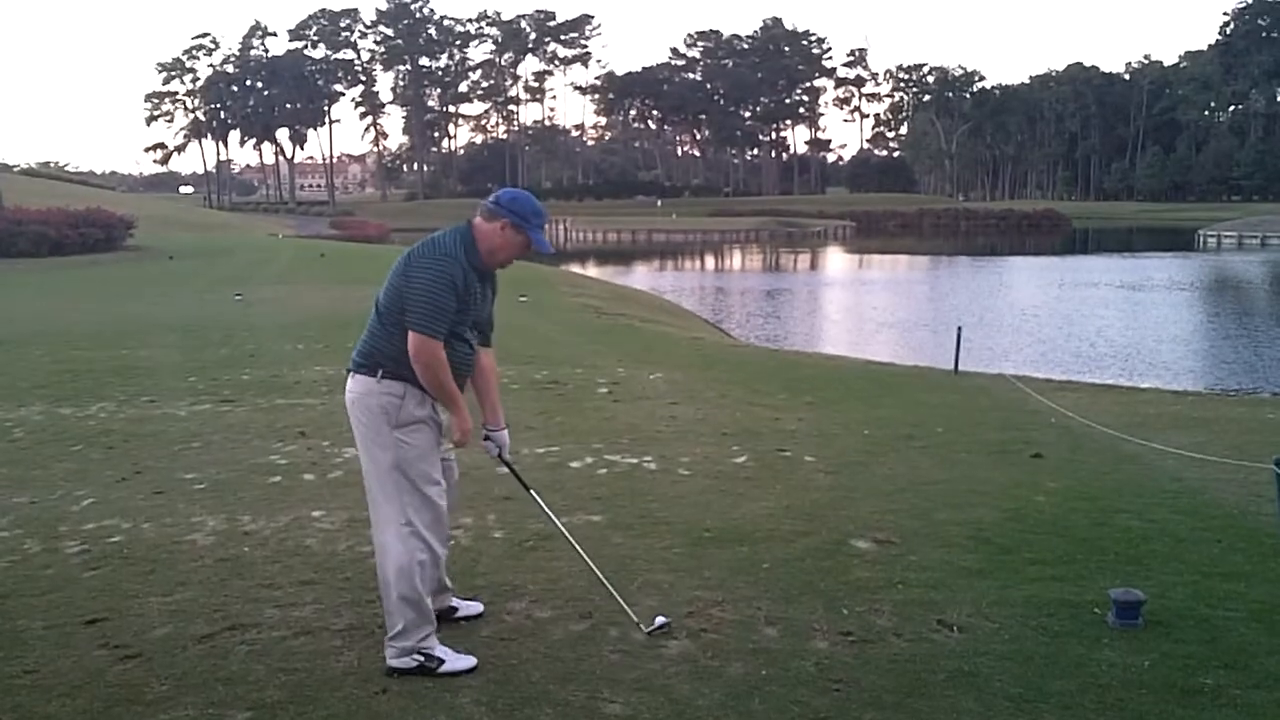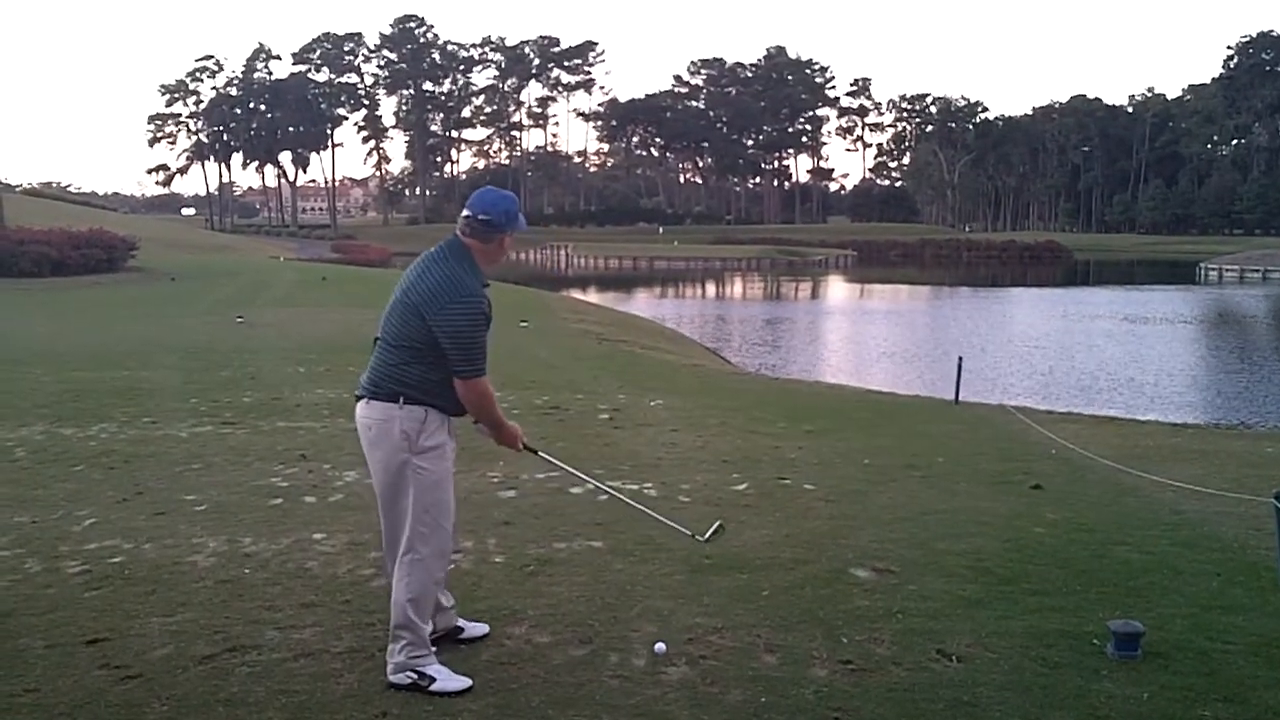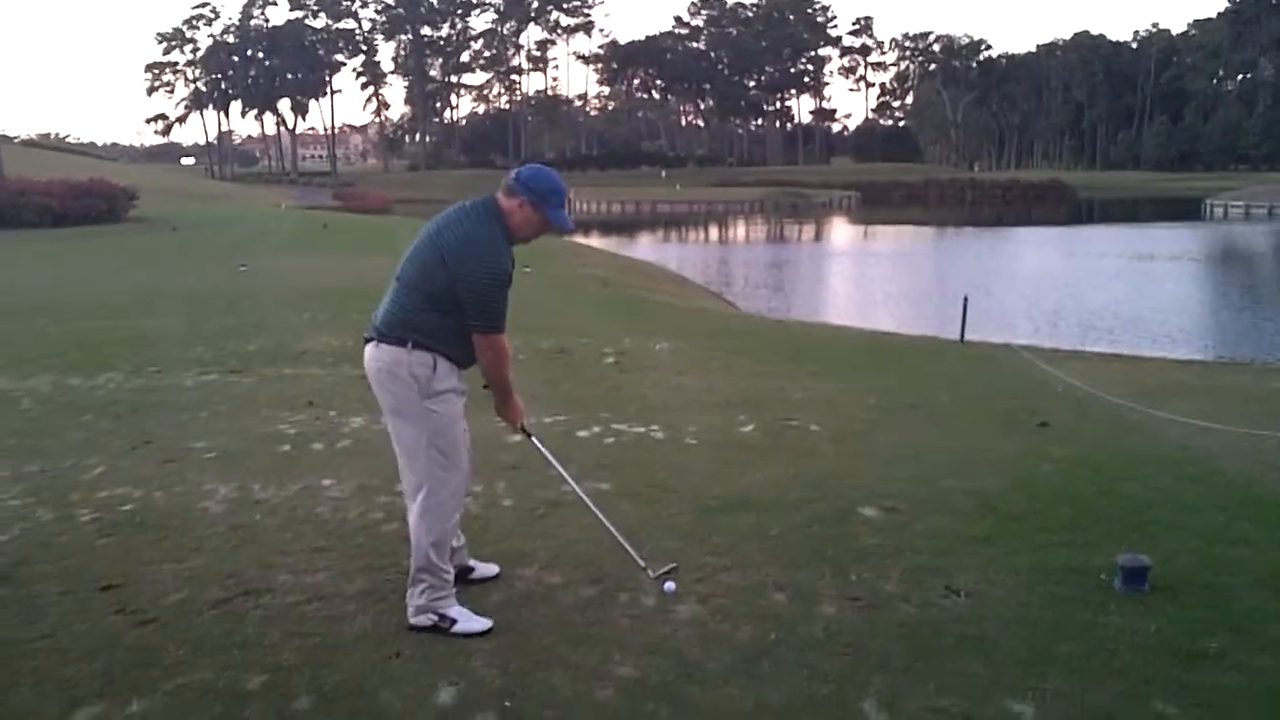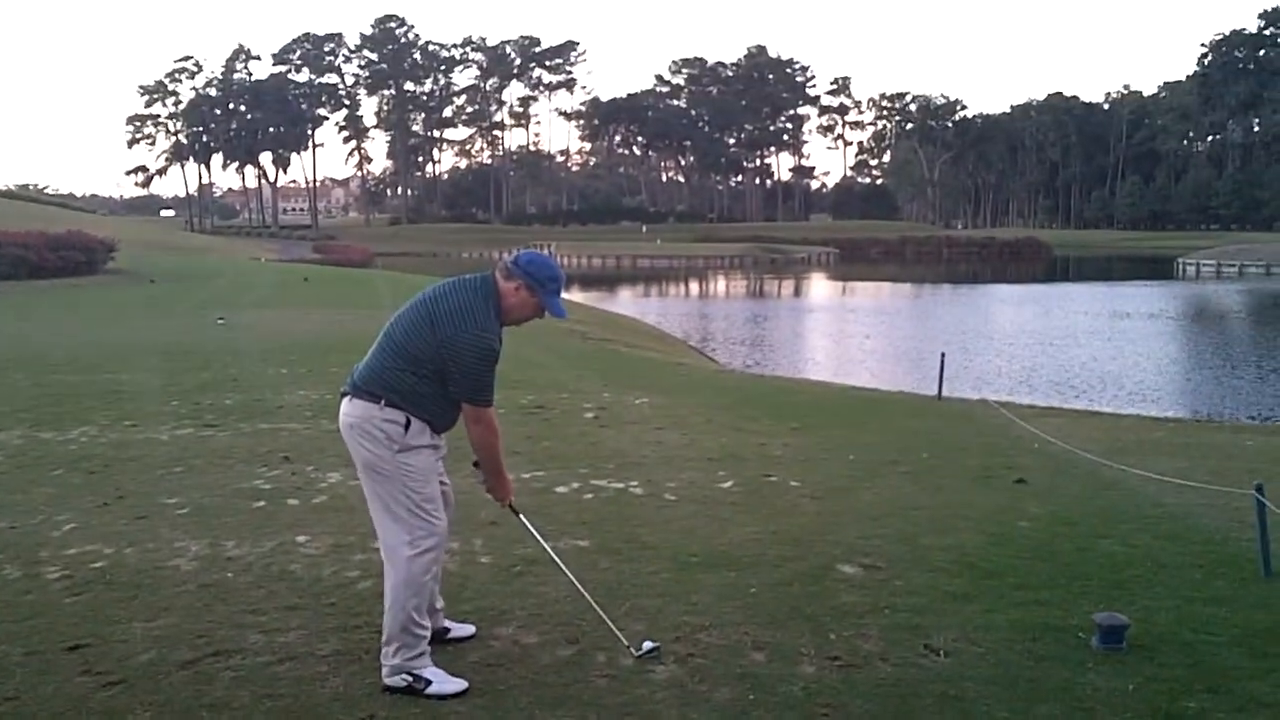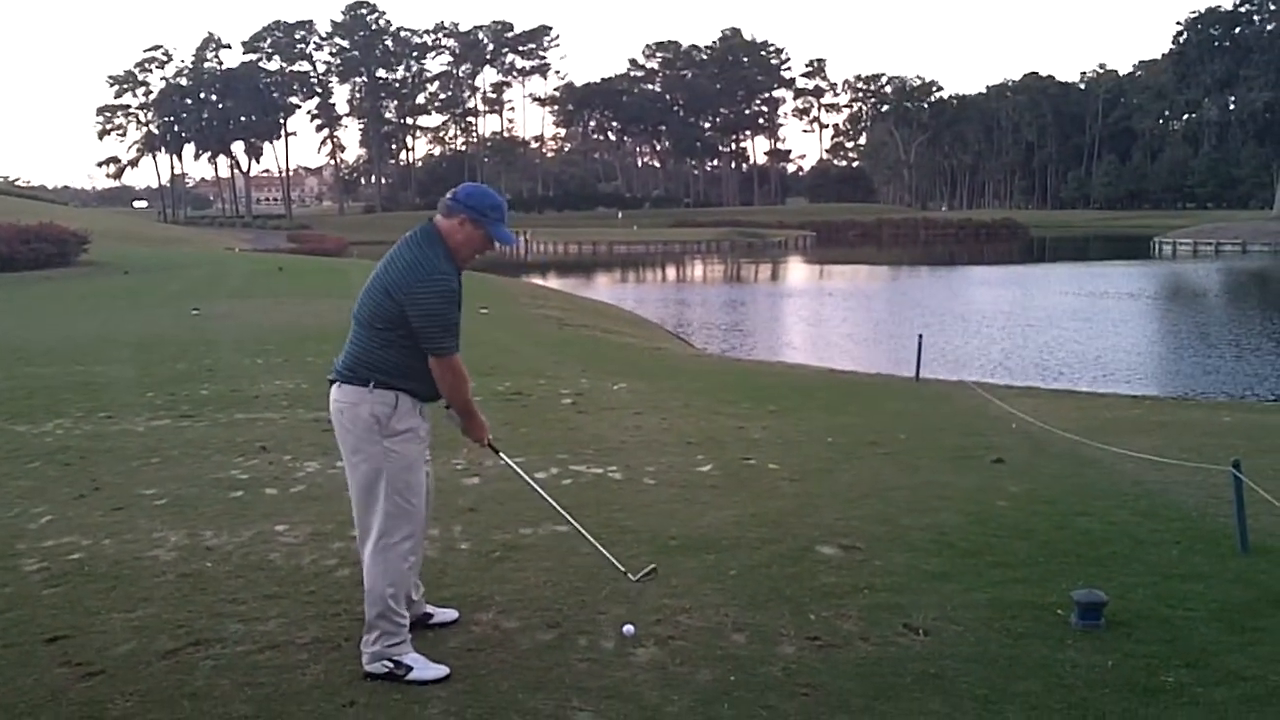
dt=1s
person 1, frame 1
left shoulder: (479, 269)
right shoulder: (440, 260)
left elbow: (479, 348)
right elbow: (424, 348)
left wrist: (496, 421)
right wrist: (458, 412)
left hip: (415, 395)
right hip: (388, 394)
left knee: (434, 502)
right knee: (411, 517)
left ankle: (433, 598)
right ankle: (411, 646)
person 1, frame 2
left shoulder: (441, 262)
right shoulder: (462, 294)
right elbow: (471, 386)
left wrist: (490, 420)
right wrist: (502, 429)
left hip: (405, 411)
right hip: (406, 420)
left knee: (433, 527)
right knee: (421, 539)
left ankle: (437, 619)
right ankle: (409, 662)
person 1, frame 3
left shoulder: (471, 217)
right shoulder: (485, 252)
right elbow: (489, 344)
right wrist: (506, 399)
left hip: (406, 351)
right hip: (414, 363)
left knee: (449, 464)
right knee: (439, 478)
left ankle: (450, 558)
right ankle: (430, 604)
person 1, frame 4
left shoulder: (471, 292)
right shoulder: (476, 326)
right elbow: (479, 419)
right wrist: (498, 477)
left hip: (394, 414)
right hip: (386, 422)
left knee: (435, 513)
right knee: (418, 535)
left ankle: (427, 621)
right ankle: (404, 665)
person 1, frame 5
left shoulder: (422, 248)
right shoulder: (431, 274)
left elbow: (437, 354)
right elbow: (445, 365)
left wrist: (461, 408)
right wrist: (471, 418)
left hip: (381, 398)
right hip: (378, 405)
left knee: (406, 513)
right knee: (394, 525)
left ankle: (407, 607)
right ankle: (385, 651)
